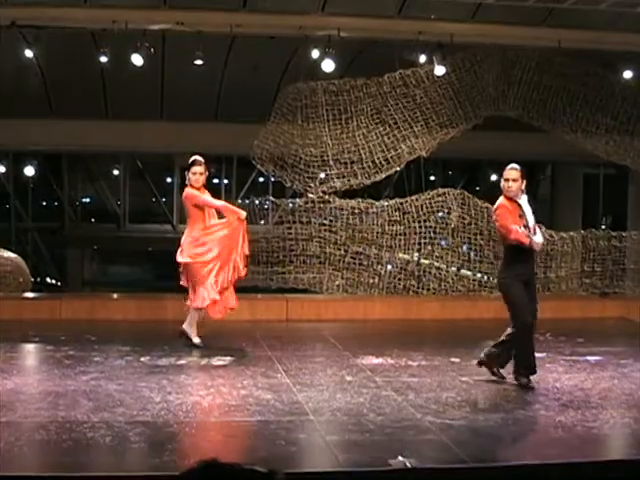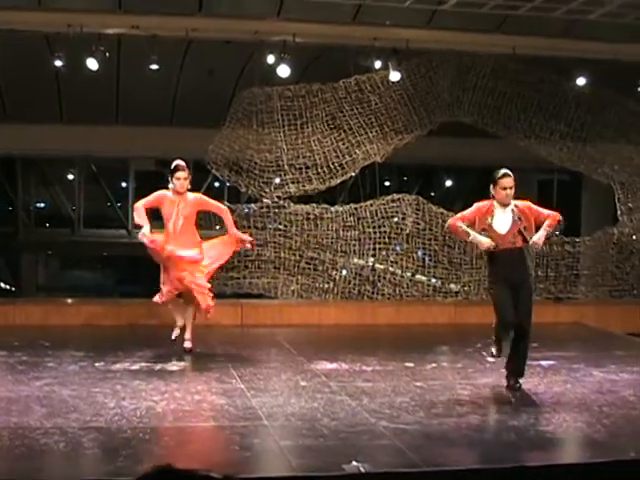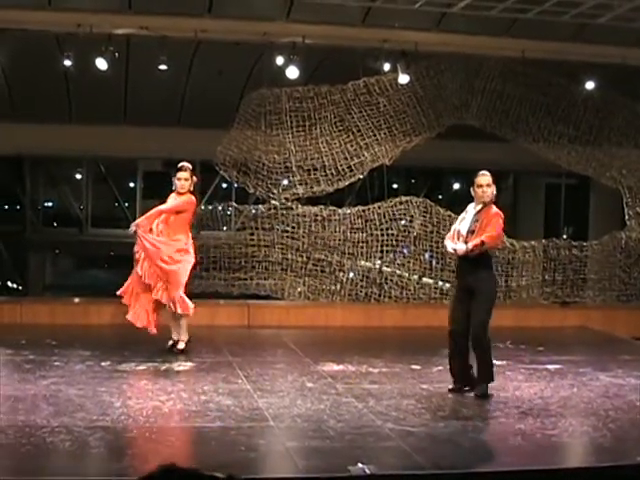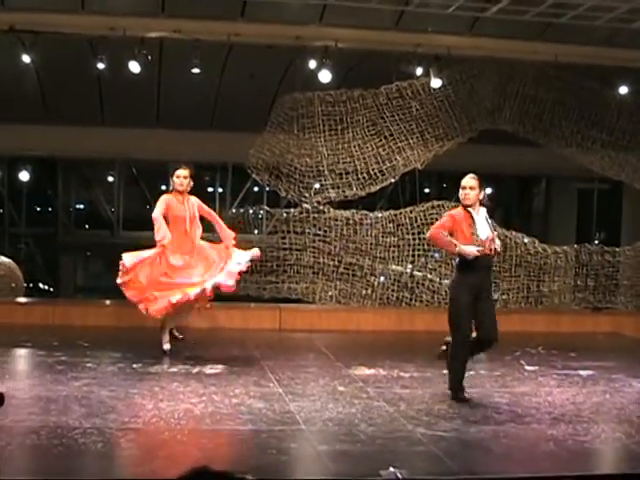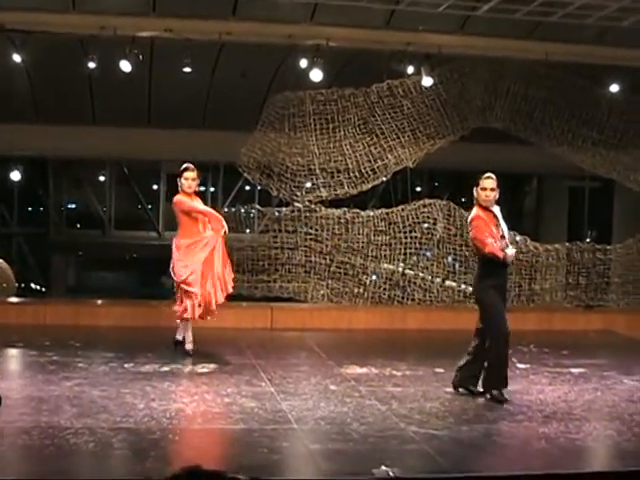
dt=1s
person 1, frame 1
left shoulder: (524, 204)
right shoulder: (502, 206)
left elbow: (533, 229)
right elbow: (511, 232)
left wrist: (538, 238)
right wrist: (530, 241)
left hip: (527, 273)
right hip: (511, 274)
left knee: (526, 324)
right knee: (524, 323)
left ankle: (492, 357)
right ankle: (523, 373)
person 1, frame 2
left shoulder: (524, 208)
right shoulder: (481, 209)
left elbow: (554, 217)
right elbow: (453, 223)
left wrist: (541, 235)
right wrist: (474, 236)
left hip: (521, 274)
right hip: (498, 275)
left knee: (523, 325)
right knee: (504, 320)
left ankle: (514, 374)
right ankle: (498, 341)
person 1, frame 3
left shoulder: (494, 215)
right shoulder: (466, 213)
left elbow: (493, 239)
right elbow: (451, 236)
left wrist: (467, 248)
right wrist: (452, 246)
left hip: (483, 279)
right hip: (463, 279)
left knee: (478, 331)
right knee: (455, 332)
left ankle: (483, 381)
right ankle: (462, 379)
person 1, frame 4
left shoulder: (485, 216)
right shoulder: (454, 216)
right elbow: (433, 235)
left wrist: (495, 243)
right wrist: (461, 249)
left hip: (484, 283)
right hip: (464, 282)
left knee: (489, 336)
right knee: (462, 336)
left ankle: (454, 356)
right ankle: (456, 388)
person 1, frame 5
left shoulder: (494, 214)
right shoulder: (477, 217)
left elbow: (503, 244)
right elbow: (487, 246)
left wrist: (508, 251)
right wrist: (504, 254)
left hip: (498, 282)
right hip: (486, 283)
left knee: (486, 334)
right knee: (499, 333)
left ankle: (465, 379)
right ankle: (494, 385)
person 2, frame 1
left shoulder: (204, 193)
right shoulder: (189, 193)
left elbow: (212, 218)
right elbow: (216, 203)
left wrist: (233, 219)
right wrist: (238, 212)
left hip: (208, 245)
right hip: (194, 245)
left knee: (212, 287)
right knee: (203, 287)
left ankle: (188, 327)
right ankle: (192, 330)
person 2, frame 2
left shoulder: (196, 198)
right shoulder: (163, 196)
left elbow: (221, 209)
right elbow: (139, 205)
left wrist: (232, 231)
right wrist: (146, 225)
left hip: (192, 250)
right hip: (170, 250)
left knee: (193, 293)
right knee: (170, 290)
left ankle: (189, 337)
right ankle: (179, 323)
person 2, frame 3
left shoulder: (189, 200)
right shoulder: (172, 197)
left elbow: (161, 209)
right elbow: (161, 216)
left wrist: (139, 222)
right wrist: (153, 229)
left hip: (180, 250)
right hip: (164, 249)
left knee: (174, 292)
right knee: (161, 292)
left ankle: (183, 337)
right ankle: (176, 333)
person 2, frame 4
left shoulder: (193, 200)
right shoulder: (166, 199)
left elbow: (211, 216)
right elbow: (156, 214)
left wrist: (227, 236)
right wrist: (162, 232)
left hip: (192, 251)
right hip: (171, 252)
left knee: (195, 293)
right knee: (171, 294)
left ankle: (173, 327)
right ankle: (164, 339)
person 2, frame 5
left shoulder: (196, 199)
right shoulder: (178, 200)
left elbow: (205, 223)
right elbow: (203, 210)
left wrist: (216, 230)
right wrist: (222, 222)
left hip: (201, 250)
right hip: (185, 250)
left knee: (198, 293)
right knee: (191, 293)
left ankle: (180, 336)
right ankle: (187, 339)
